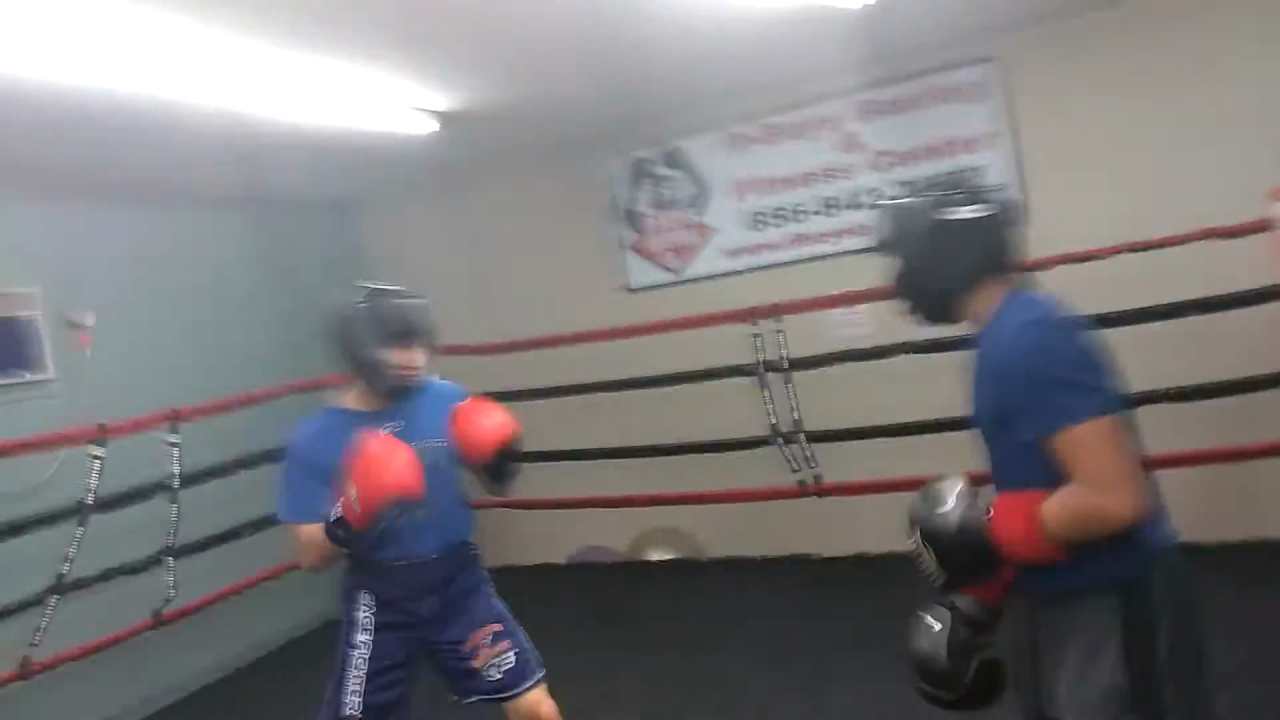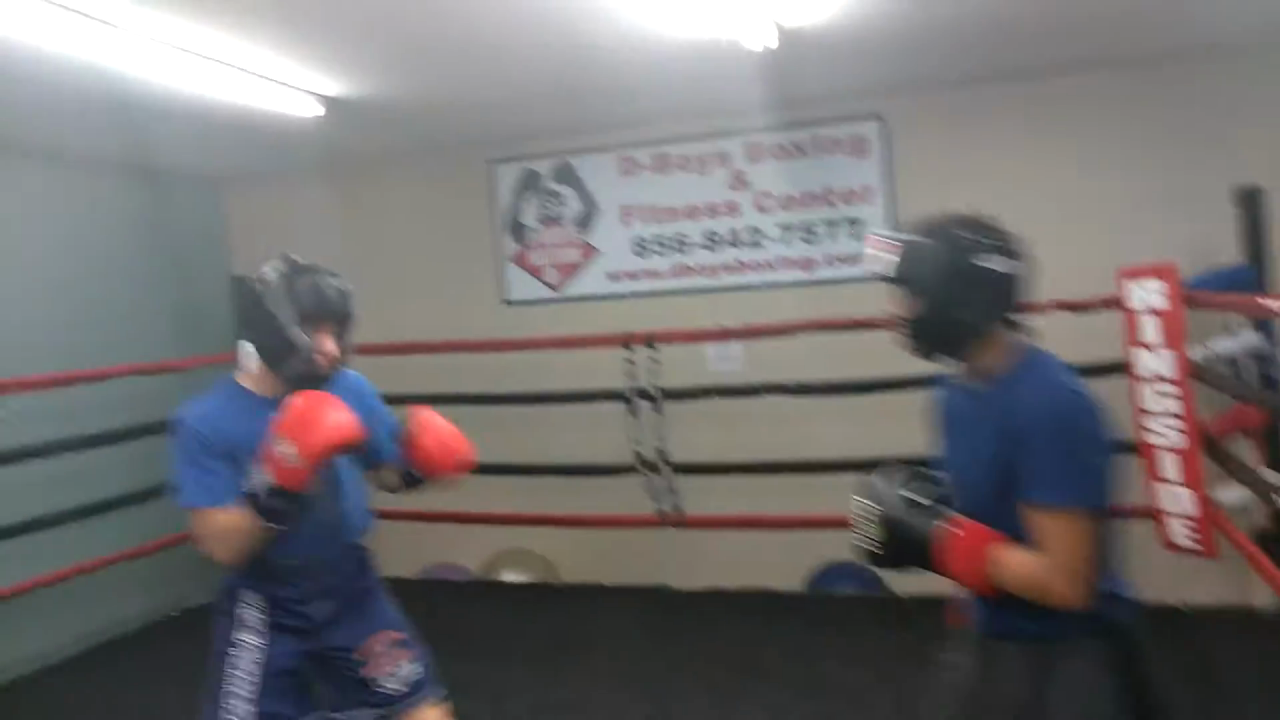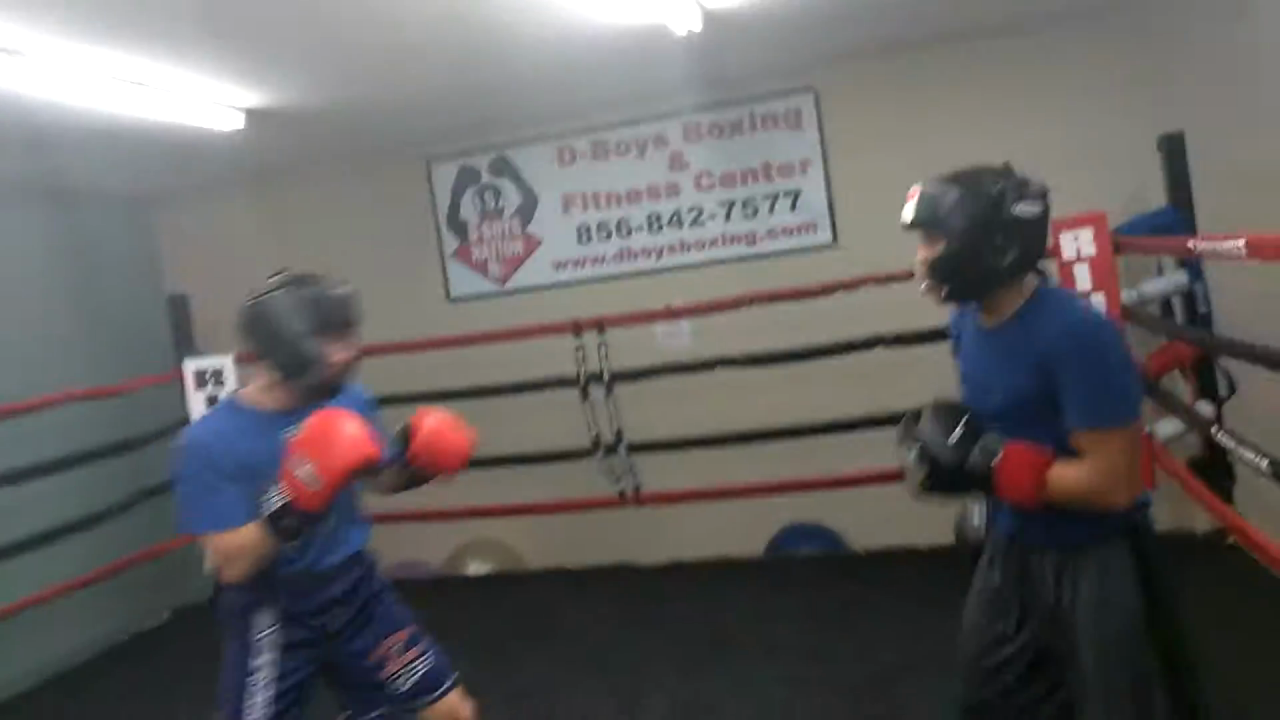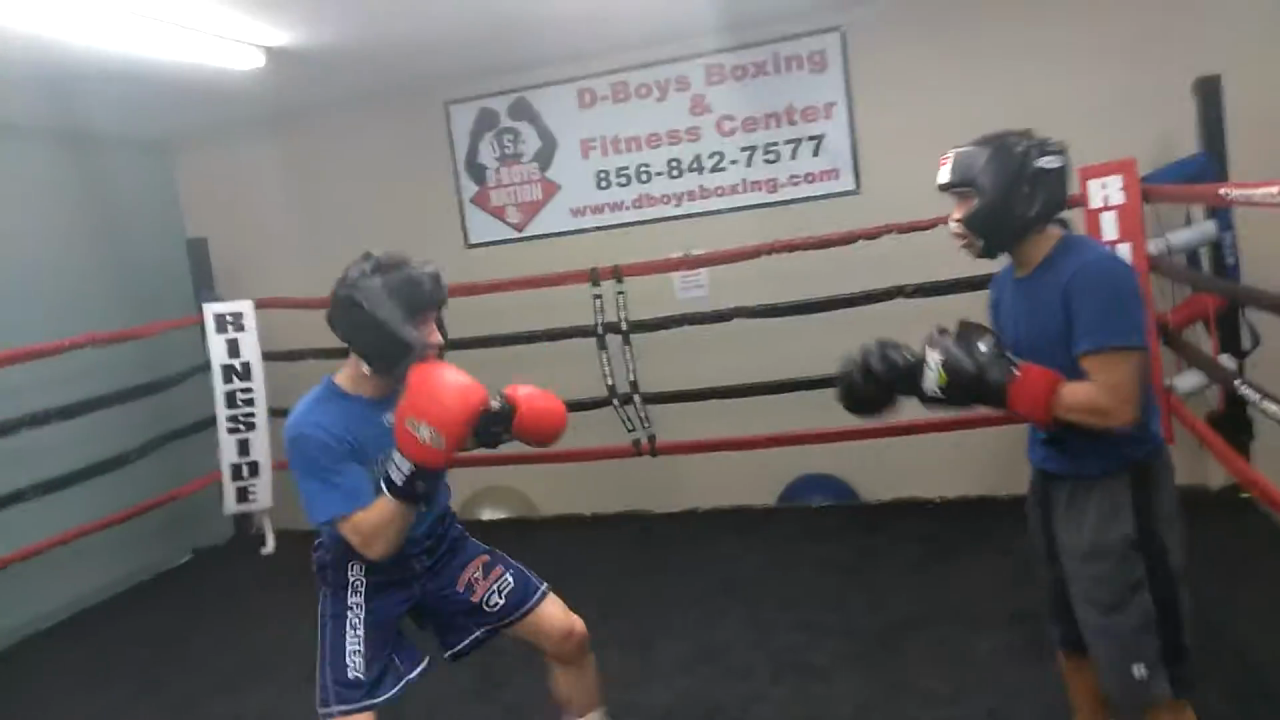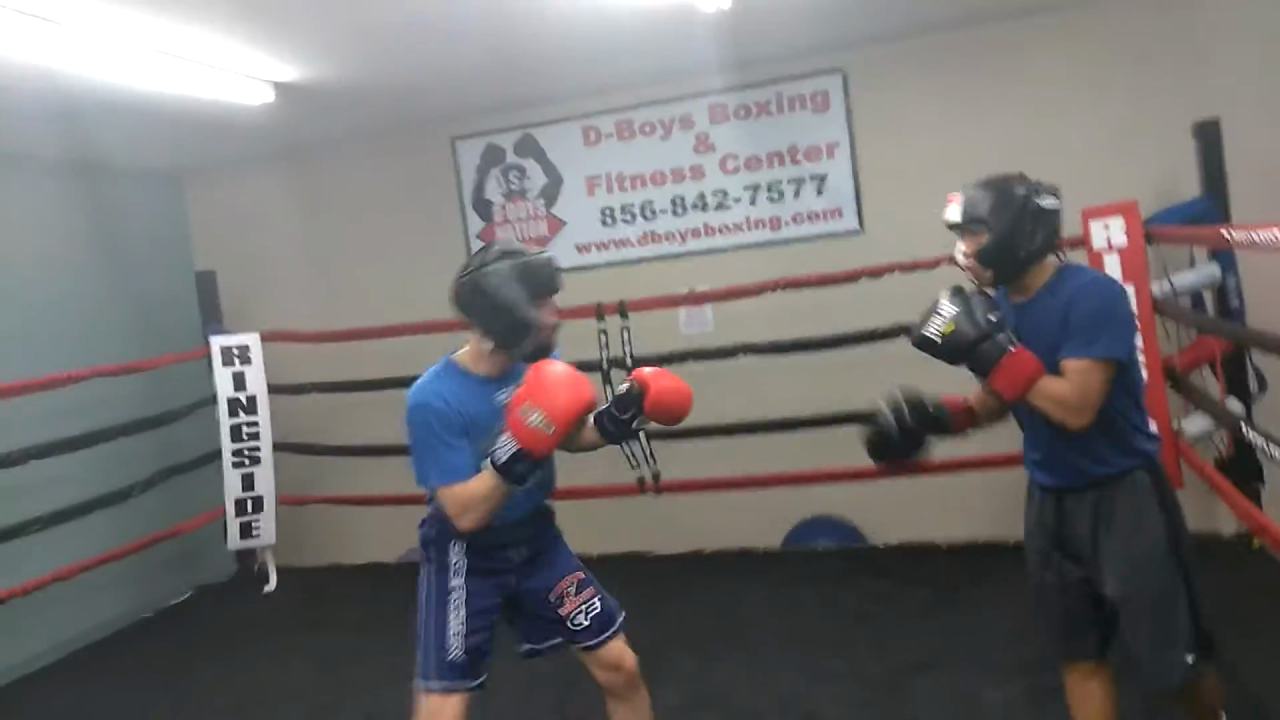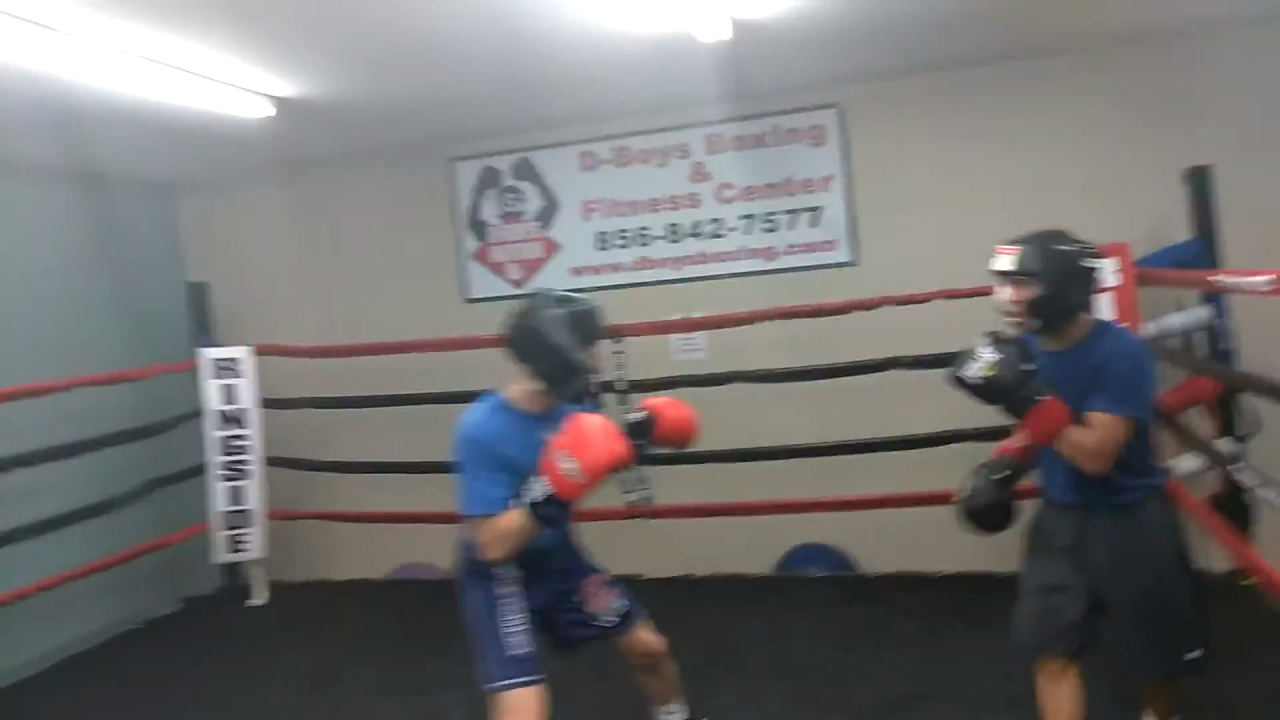
dt=0.3s
person 1, frame 1
left shoulder: (1028, 338)
right shoulder: (1011, 333)
left elbow: (1113, 501)
left wrist: (988, 532)
right wrist: (975, 596)
left hip: (1112, 606)
right hip: (1063, 596)
person 1, frame 2
left shoulder: (1053, 406)
right shoulder: (959, 390)
left elbow: (1065, 582)
left wrist: (938, 536)
left hip: (1073, 661)
right hip: (995, 643)
person 1, frame 3
left shoulder: (1076, 333)
right shoulder: (967, 325)
left elbow: (1115, 483)
left wrist: (989, 465)
left hip: (1098, 559)
right hip: (1013, 550)
person 1, frame 4
left shoulder: (1096, 273)
right shoulder: (1010, 280)
left elbow: (1116, 409)
right elbow: (1007, 386)
left wrist: (1004, 377)
right wrist: (916, 373)
left hip: (1119, 489)
right hip: (1054, 482)
right knee: (1075, 636)
person 1, frame 5
left shoulder: (1093, 295)
right shoulder: (1000, 304)
left elbow: (1076, 408)
right elbow: (996, 401)
left wrist: (992, 350)
right wrist: (939, 413)
left hip: (1125, 493)
right hip: (1050, 498)
left knee: (1177, 657)
right knee: (1080, 655)
person 1, frame 6
left shoulder: (1121, 353)
right shoulder: (1027, 343)
left elbow: (1098, 455)
left wrist: (1026, 398)
right wrist: (1007, 464)
left hip: (1132, 521)
right hip: (1063, 518)
left knee: (1158, 653)
right knee: (1051, 653)
person 2, frame 1
left shoulder: (446, 401)
right shoulder: (316, 439)
left elbow: (494, 483)
right elbow: (309, 555)
left wrist: (497, 455)
right wrist: (347, 518)
left hip: (457, 582)
right hip: (380, 602)
person 2, frame 2
left shoulder: (351, 392)
right shoulder: (205, 422)
left elbow: (386, 470)
right elbow: (223, 547)
left wrist: (418, 460)
right wrist: (279, 482)
left hip: (349, 587)
right hip: (267, 607)
person 2, frame 3
left shoulder: (347, 400)
right shoulder: (210, 443)
left elbow: (381, 476)
right elbow: (231, 566)
left wrist: (413, 459)
right wrist: (291, 504)
left hip: (355, 592)
right hip: (273, 620)
person 2, frame 4
left shoulder: (427, 376)
right shoulder: (314, 427)
left elbow: (462, 430)
right elbow: (373, 542)
left wrist: (498, 419)
right wrist: (415, 462)
left hip: (438, 544)
right hip: (363, 576)
left knee: (565, 634)
person 2, frame 5
left shoulder: (536, 364)
right shoulder: (433, 400)
left elbow: (571, 435)
right elbow: (465, 515)
left wrist: (621, 415)
right wrist: (518, 447)
left hip: (535, 542)
right hip: (465, 560)
left knee: (619, 667)
person 2, frame 6
left shoulder: (567, 401)
right shoulder: (482, 433)
left elbow: (591, 454)
right elbow: (491, 546)
left wrist: (636, 435)
right wrist: (550, 490)
left hip: (556, 558)
right hip: (501, 579)
left knee: (649, 648)
